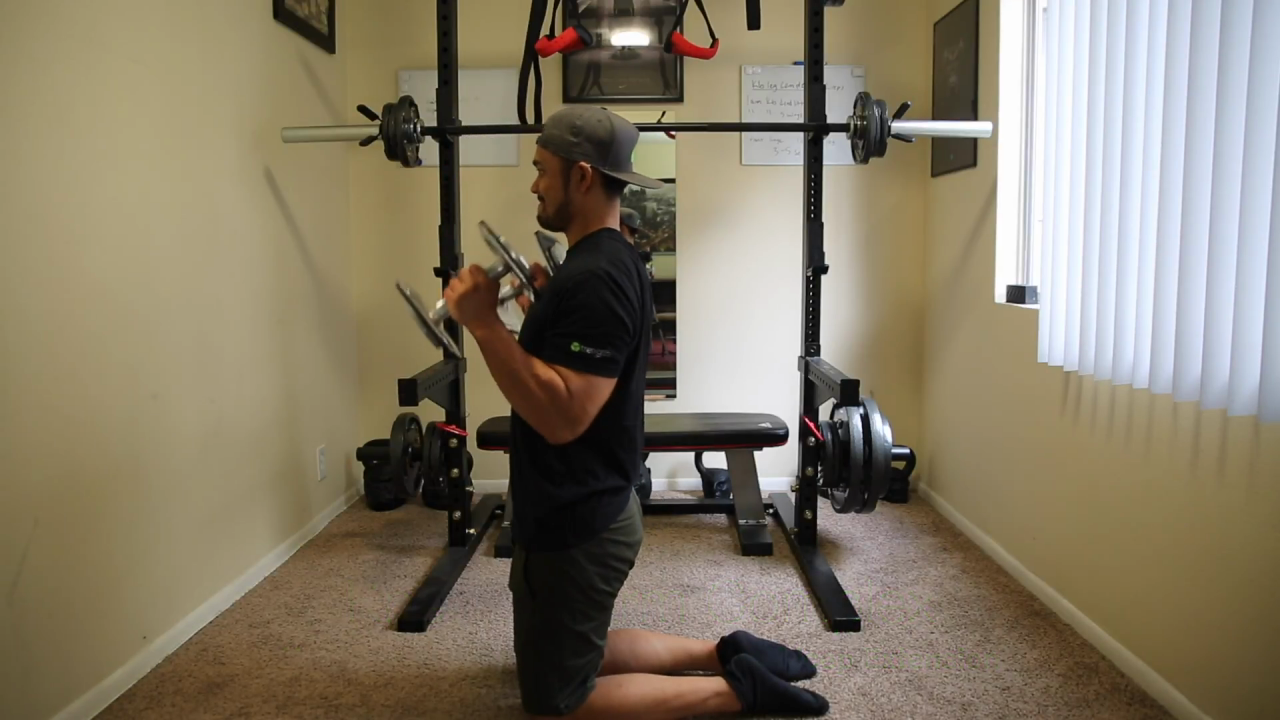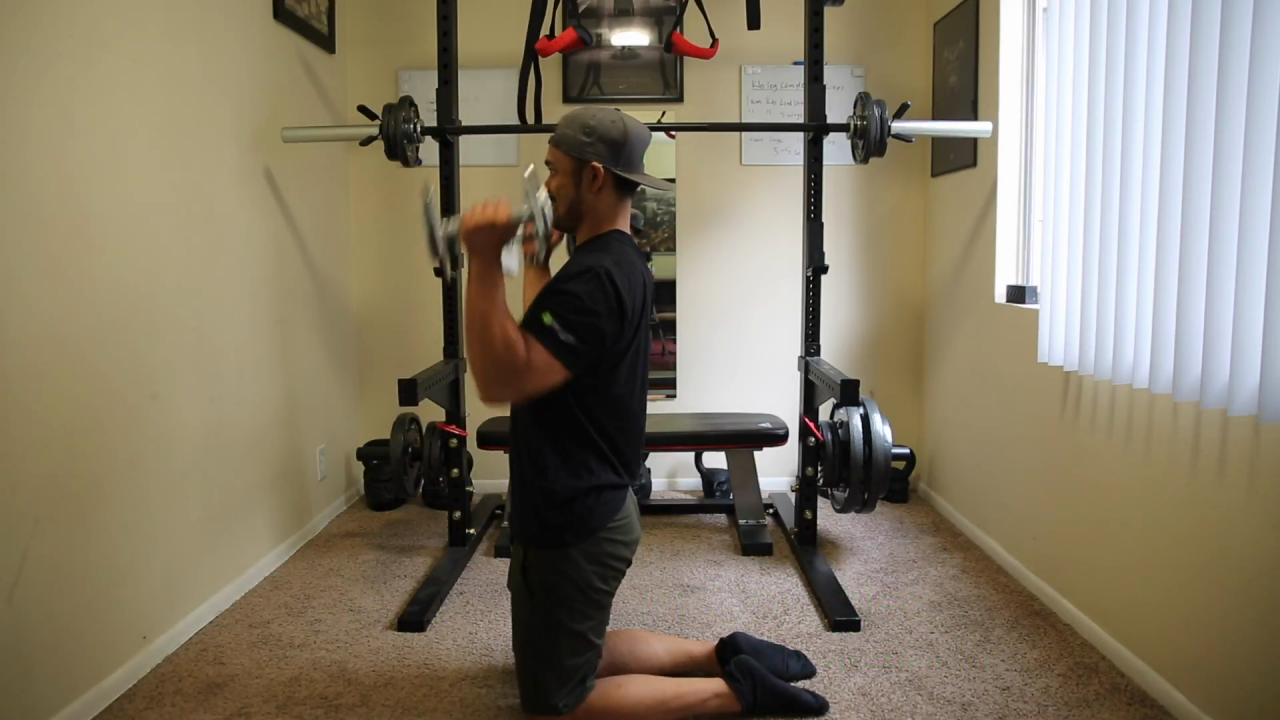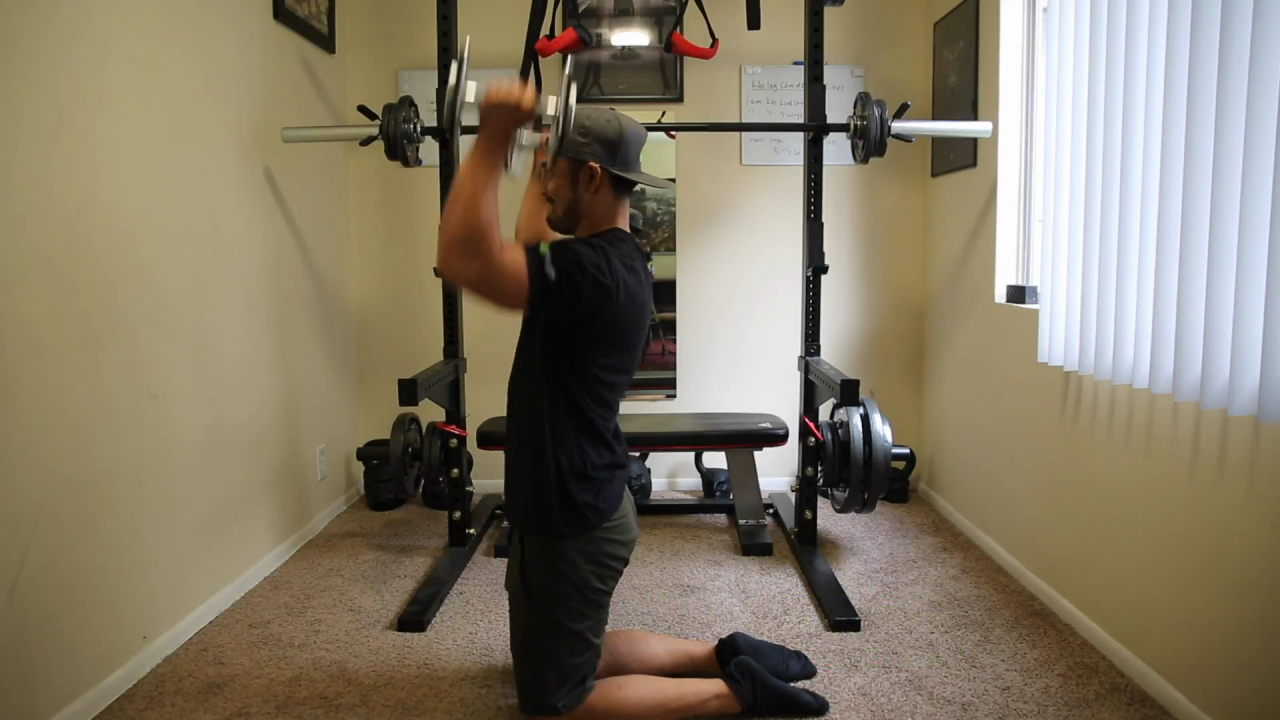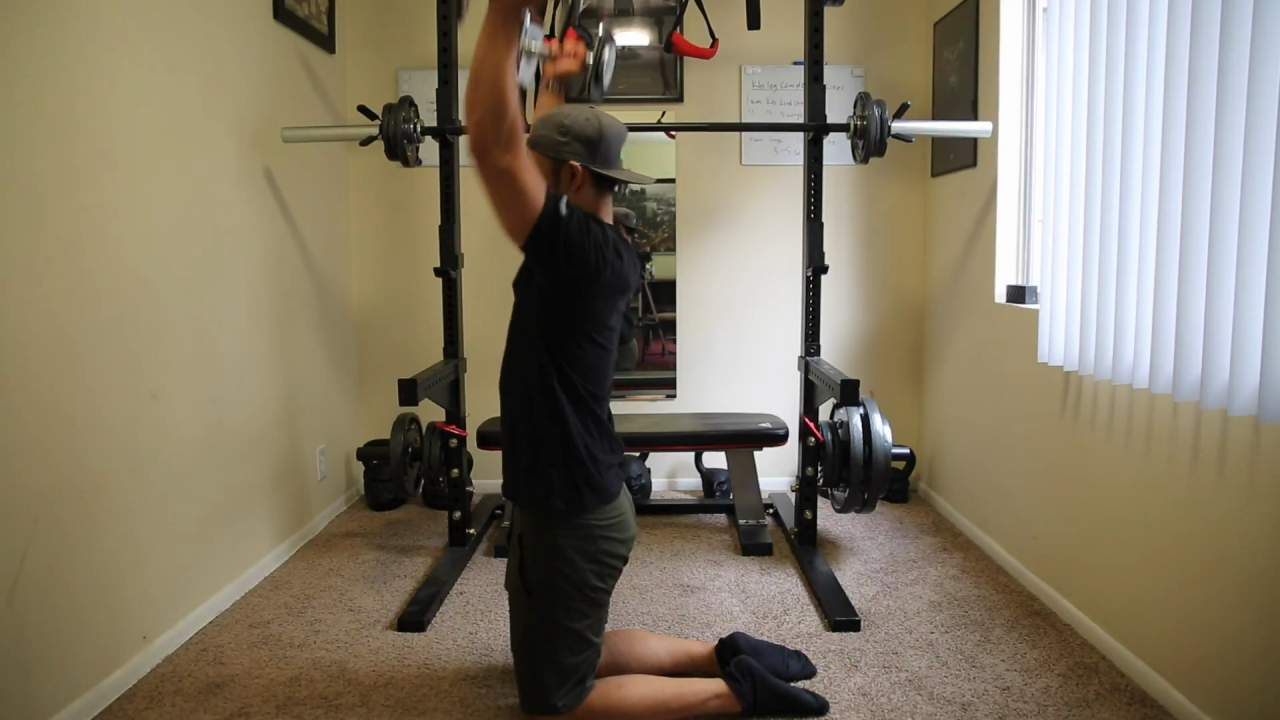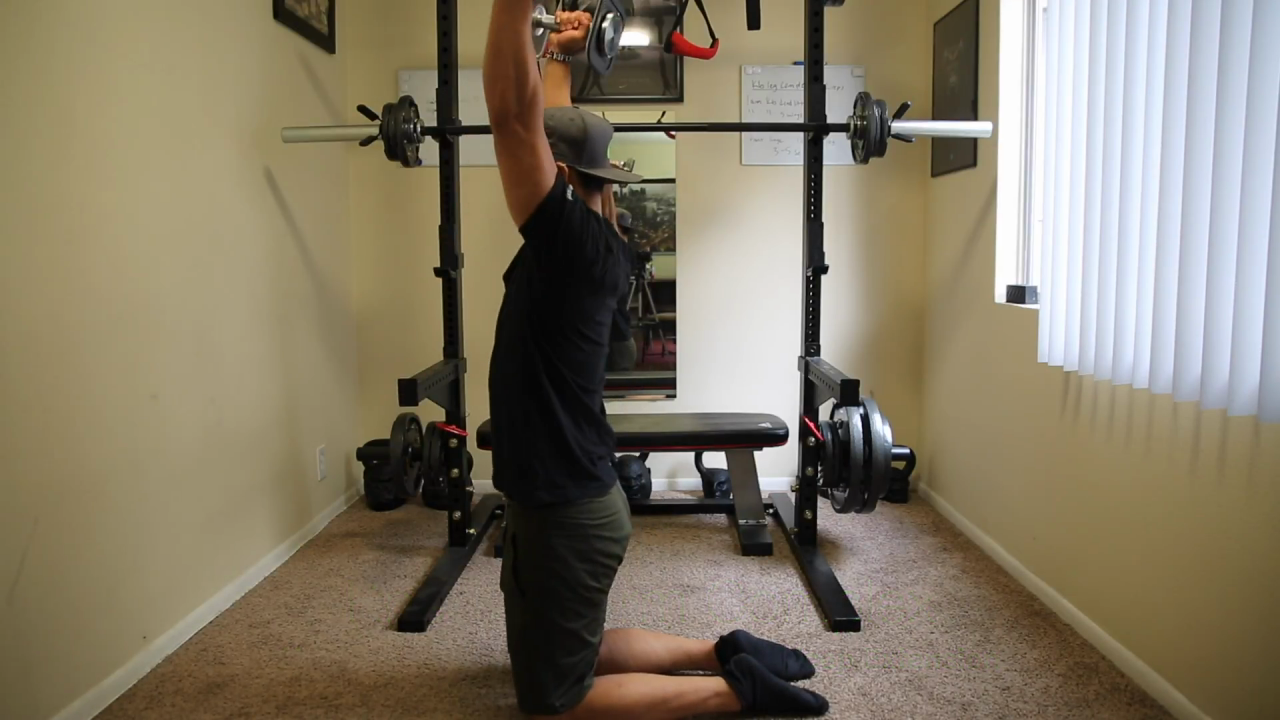
dt=0.2s
person 1, frame 1
left shoulder: (596, 279)
right shoulder: (601, 263)
left elbow: (562, 417)
left wrist: (486, 325)
right wrist: (538, 308)
left hip: (574, 526)
right hip: (585, 512)
right knee: (575, 652)
right ankle: (725, 653)
person 1, frame 2
left shoulder: (597, 279)
right shoulder: (611, 262)
left elbow: (499, 380)
right elbow: (544, 359)
left wrist: (483, 266)
right wrist: (537, 261)
left hip: (572, 525)
right hip: (586, 510)
right knee: (574, 653)
right ankle: (724, 655)
person 1, frame 3
left shoulder: (592, 270)
right shoulder: (610, 258)
left elbow: (463, 257)
right elbow: (530, 247)
left wrist: (491, 143)
right wrist: (539, 156)
left hip: (568, 522)
right hip: (581, 506)
right knee: (573, 654)
right ankle: (725, 655)
person 1, frame 4
left shoulder: (581, 250)
right shoulder: (594, 246)
left elbow: (491, 141)
right elbow: (523, 157)
right wrist: (555, 83)
left hip: (568, 515)
right hip: (580, 500)
right knee: (575, 651)
right ankle: (723, 654)
person 1, frame 5
left shoulder: (572, 242)
right shoulder: (584, 244)
left elbow: (514, 115)
right elbow: (539, 125)
left hip: (563, 513)
right hip: (576, 499)
right knee: (572, 653)
right ankle: (725, 652)
